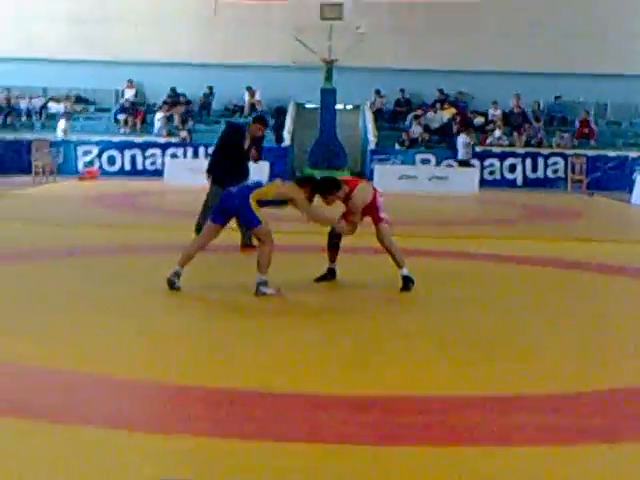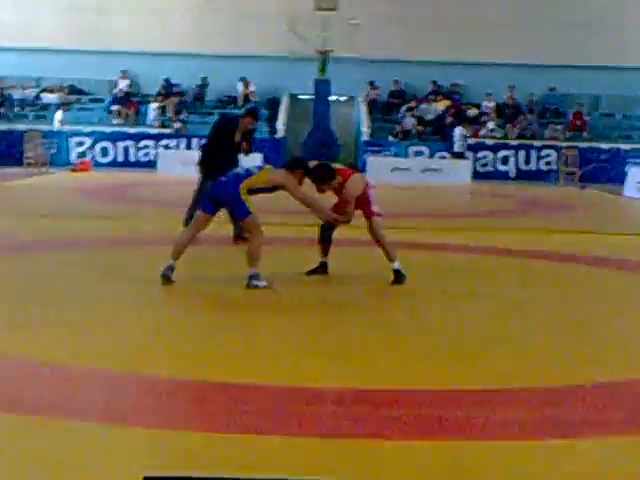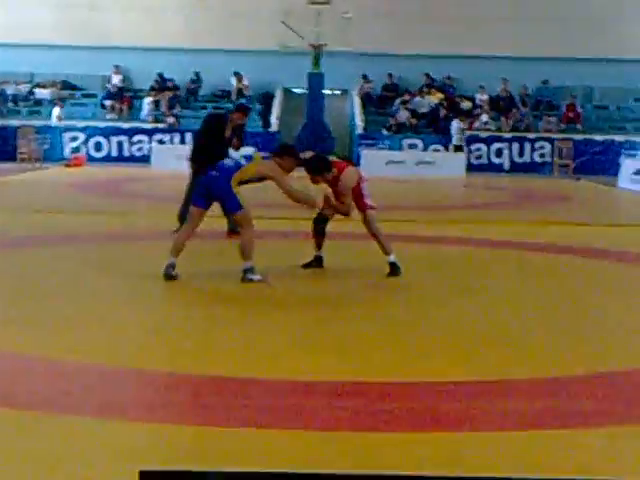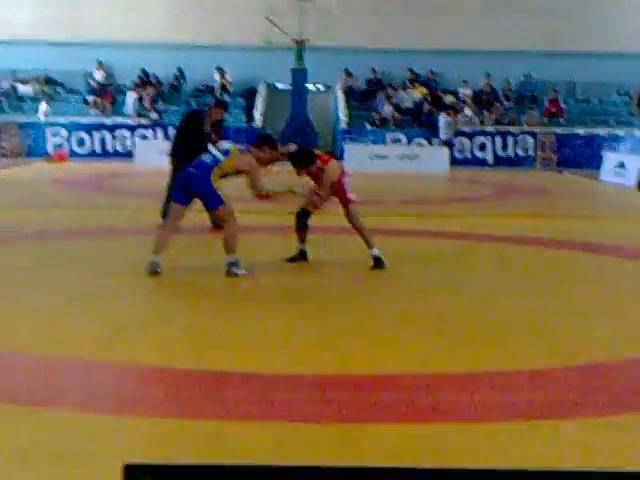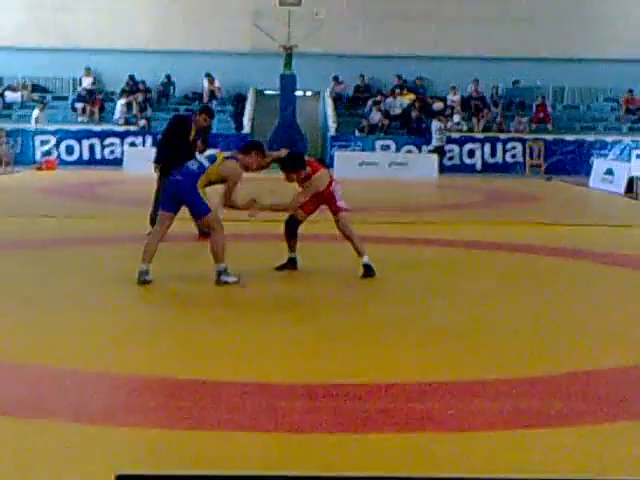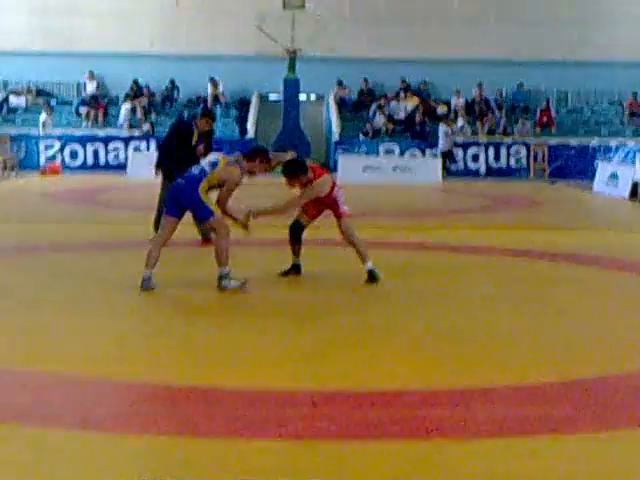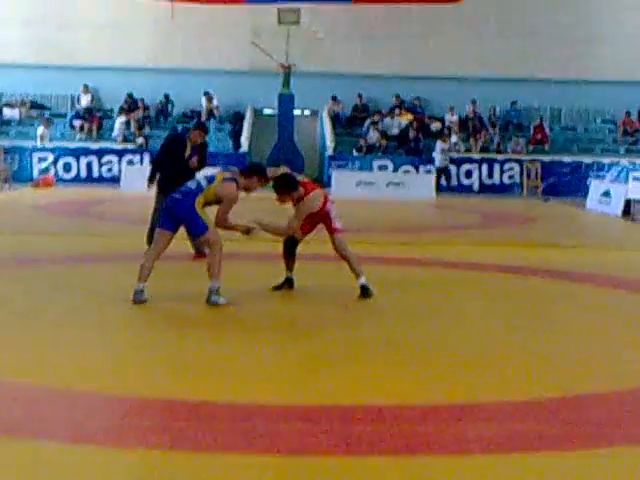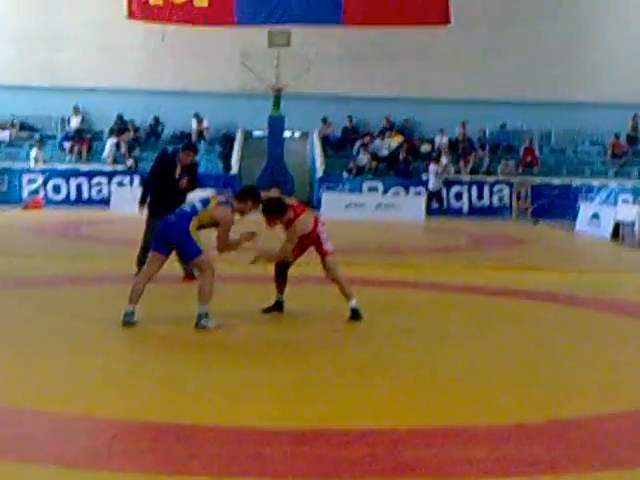
dt=0.1s
person 1, frame 1
left shoulder: (284, 187)
right shoulder: (295, 192)
left elbow: (307, 209)
right elbow: (312, 214)
right wrist: (336, 224)
left hip: (229, 195)
right hip: (243, 201)
left knee: (203, 238)
right knee: (266, 241)
left ankle: (176, 274)
right ankle: (262, 284)
person 1, frame 2
left shoulder: (273, 170)
right shoulder: (285, 178)
right elbow: (307, 200)
right wrist: (332, 215)
left hip: (218, 184)
right hip: (233, 191)
left knee: (193, 228)
right knee: (255, 233)
left ankle: (169, 267)
right ankle: (253, 277)
person 1, frame 3
left shoulder: (261, 159)
right shoulder: (272, 168)
right elbow: (292, 193)
right wrist: (318, 204)
left hip: (208, 178)
right hip: (224, 184)
left knee: (190, 225)
right knee: (247, 226)
left ankle: (170, 266)
right ankle: (248, 271)
person 1, frame 4
left shoulder: (238, 150)
right shoulder: (250, 162)
right elbow: (260, 193)
right wrist: (271, 194)
left hip: (188, 174)
right hip: (203, 180)
left knee: (171, 223)
right knee: (229, 220)
left ankle: (154, 263)
right ankle: (232, 265)
person 1, frame 5
left shoulder: (229, 156)
right shoulder: (235, 169)
right elbow: (226, 201)
right wrist: (242, 206)
left hip: (174, 182)
right hip: (190, 187)
left knee: (159, 229)
right knee: (216, 228)
left ankle: (143, 272)
right ankle: (222, 273)
person 1, frame 6
left shoulder: (235, 159)
right shoulder: (235, 174)
right elbow: (220, 205)
right wrist: (237, 219)
left hip: (178, 187)
right hip: (193, 191)
left knee: (162, 235)
right knee: (222, 231)
left ankle: (147, 278)
right ankle: (224, 278)
person 1, frame 7
left shoulder: (231, 175)
right shoulder: (232, 192)
right elbow: (220, 222)
right wrist: (239, 228)
left hip: (174, 200)
right hip: (189, 206)
left knee: (156, 248)
right knee: (215, 246)
left ankle: (139, 291)
right ankle: (213, 293)
person 1, frame 8
left shoulder: (224, 199)
right shoulder: (227, 214)
right elbow: (221, 247)
right wrist: (242, 240)
left hip: (167, 223)
right hip: (182, 229)
left knee: (148, 270)
right knee: (207, 271)
left ankle: (129, 313)
right ankle: (202, 317)
person 2, frame 1
left shoulder: (258, 138)
right shoulder: (233, 129)
right elbow: (218, 149)
right wrist: (211, 170)
left hip: (239, 176)
right hip: (221, 174)
right knee: (210, 205)
left ankle: (246, 241)
right ankle: (200, 234)
person 2, frame 2
left shoulder: (250, 130)
right shoulder: (225, 122)
left elbow: (247, 148)
right elbow: (210, 142)
left wrist: (246, 148)
right wrist: (203, 163)
left hip: (230, 168)
right hip: (212, 167)
right knee: (200, 197)
left ankle: (239, 233)
right ankle: (189, 226)
person 2, frame 3
left shoulder: (239, 126)
right shoulder: (214, 118)
right elbow: (199, 138)
right wrist: (194, 159)
left hip: (220, 163)
right hip: (203, 162)
right knee: (192, 193)
left ankle: (232, 227)
right ankle: (183, 223)
person 2, frame 4
left shoulder: (218, 121)
right shoulder: (193, 115)
right elbow: (180, 135)
right wrist: (174, 155)
right hip: (182, 158)
right knee: (173, 189)
left ankle: (215, 221)
right ankle: (167, 219)
person 2, frame 5
left shoulder: (205, 128)
right shoulder: (178, 120)
right elbow: (164, 140)
right wrist: (158, 161)
right hip: (169, 165)
right knee: (160, 196)
left ankle: (203, 229)
right ankle: (155, 226)
person 2, frame 6
left shoulder: (208, 133)
right shoulder: (180, 125)
left elbow: (208, 149)
right elbow: (165, 144)
left wrist: (203, 151)
right wrist: (159, 165)
right hip: (172, 171)
right knee: (164, 202)
left ankle: (205, 235)
right ankle: (159, 232)
person 2, frame 7
left shoulder: (202, 145)
right shoulder: (174, 138)
left elbow: (203, 163)
right elbow: (159, 158)
left wrist: (197, 164)
right wrist: (152, 178)
left hip: (186, 185)
right hip: (167, 184)
right knee: (158, 215)
left ankle: (199, 249)
right ankle: (152, 245)
person 2, frame 8
left shoulder: (192, 166)
right shoulder: (164, 158)
left elbow: (193, 185)
right elbow: (150, 179)
left wrist: (187, 184)
right wrist: (143, 199)
left hip: (177, 208)
right hip: (157, 206)
right knee: (149, 238)
left ankle: (188, 271)
right ankle: (142, 267)
person 3, frame 1
left shoulder: (355, 199)
right shoulder: (337, 186)
left elbow: (352, 228)
left wrist: (339, 228)
left hip: (374, 204)
right hip: (359, 206)
left knee: (385, 240)
right knee: (333, 234)
left ankle: (406, 276)
right ankle: (331, 271)
person 3, frame 2
left shoulder: (348, 189)
right shoulder: (330, 173)
left elbow: (348, 218)
right elbow: (314, 165)
left hip: (364, 196)
right hip: (346, 199)
left knee: (376, 234)
right knee: (326, 228)
left ankle: (397, 270)
right ankle: (323, 265)
person 3, frame 3
left shoulder: (343, 181)
right shoulder: (325, 165)
left elbow: (347, 210)
right elbow: (308, 155)
left wrist: (331, 203)
left hip: (358, 190)
right hip: (340, 192)
left knee: (371, 226)
right knee: (319, 221)
left ankle: (393, 263)
right ankle: (318, 258)
person 3, frame 4
left shoulder: (327, 174)
right shoulder: (309, 157)
left elbow: (319, 203)
right elbow: (292, 148)
left hip: (339, 185)
right hip: (322, 186)
left knee: (355, 220)
right knee: (301, 215)
left ankle: (376, 256)
right ankle: (302, 252)
person 3, frame 5
left shoulder: (315, 181)
left elbow: (290, 206)
left wrist: (262, 207)
left hip: (329, 193)
right hip: (312, 194)
left knee: (344, 228)
right knee: (291, 223)
left ankle: (366, 264)
right ankle: (292, 260)
person 3, frame 6
left shoulder: (314, 187)
right shoulder: (299, 166)
left elbow: (285, 208)
left wrist: (257, 212)
left hip: (333, 197)
right hip: (316, 198)
left knee: (348, 234)
right knee: (295, 228)
left ankle: (370, 269)
right ankle: (296, 266)
person 3, frame 7
left shoulder: (306, 204)
right shoulder: (294, 181)
left elbow: (287, 231)
left wrist: (264, 226)
left hip: (326, 212)
right hip: (311, 214)
left knee: (341, 248)
right knee: (290, 242)
left ankle: (364, 285)
right ankle: (289, 280)
person 3, frame 8
left shoulder: (296, 226)
right shoulder: (283, 205)
left elbow: (282, 255)
left wrist: (262, 255)
left hip: (317, 234)
right hip: (303, 234)
left knee: (332, 272)
right knee: (281, 265)
left ankle: (354, 308)
right ankle: (279, 302)
